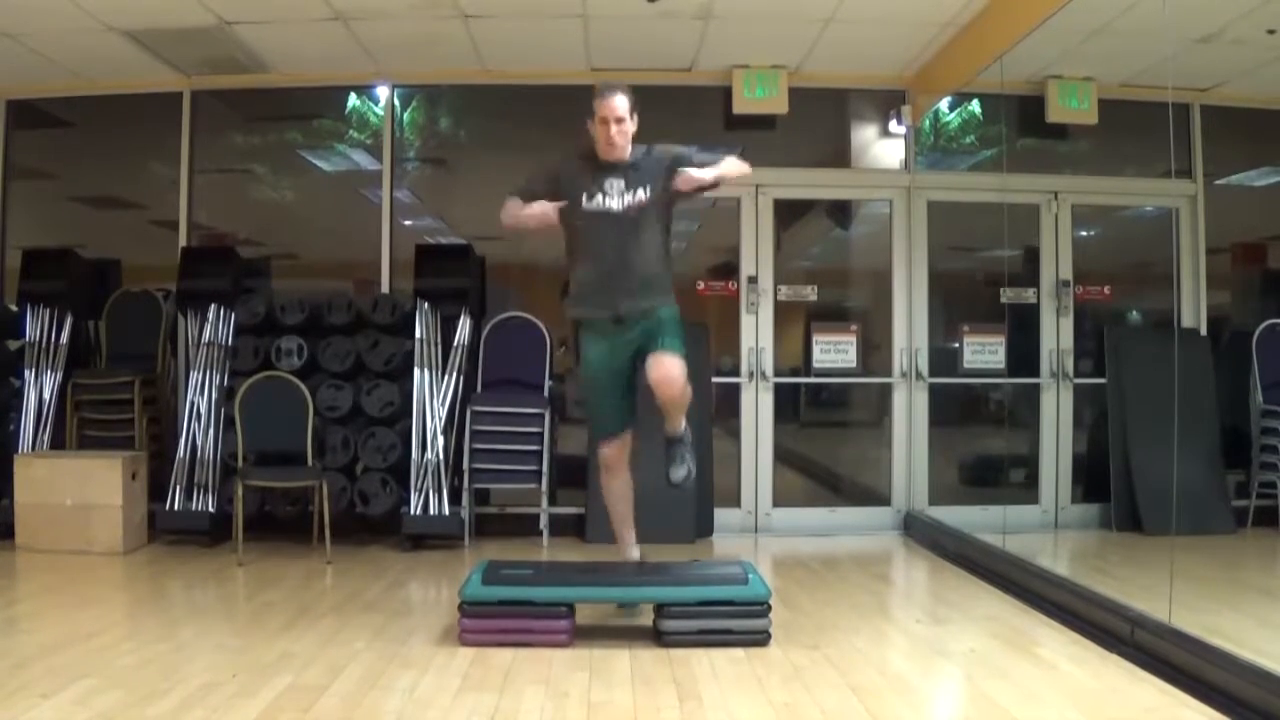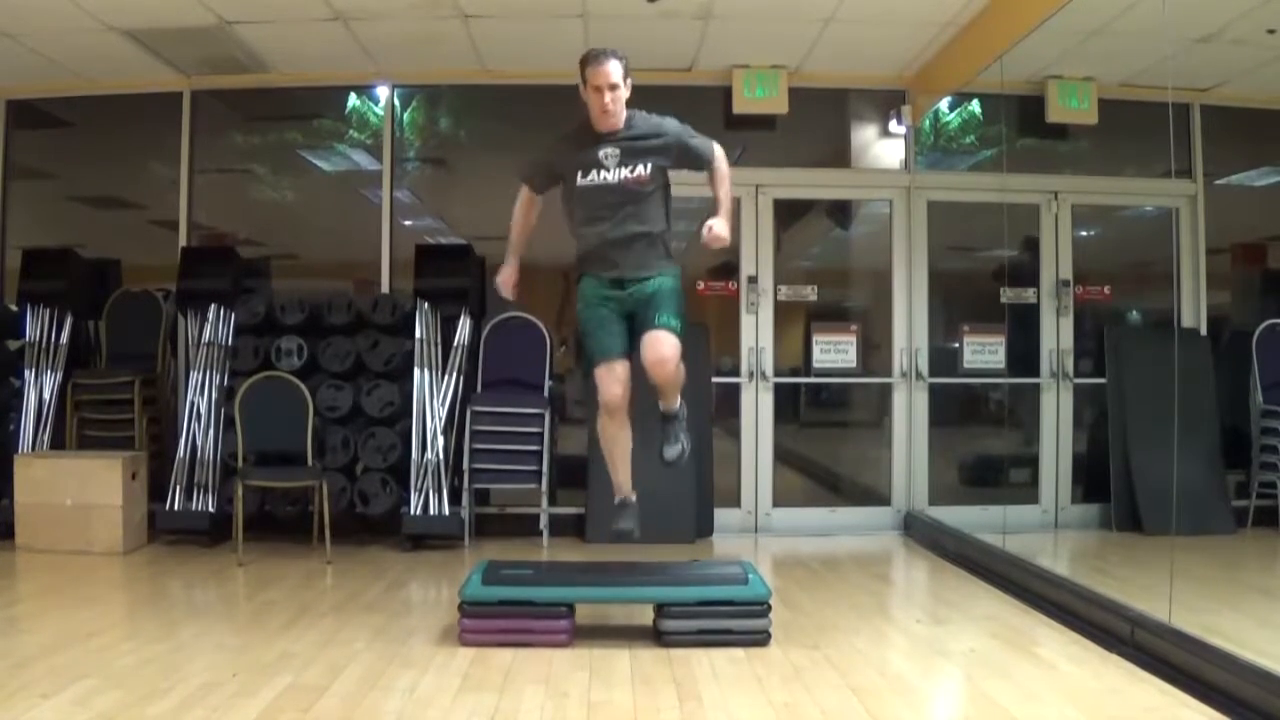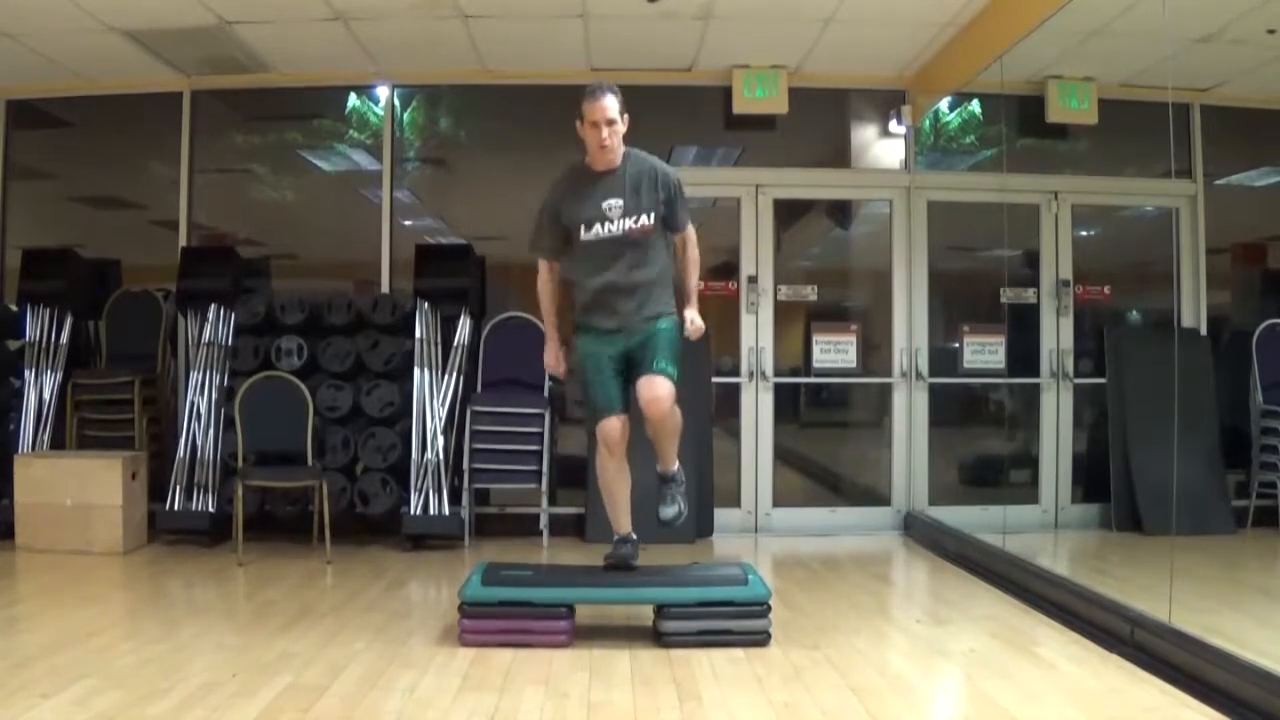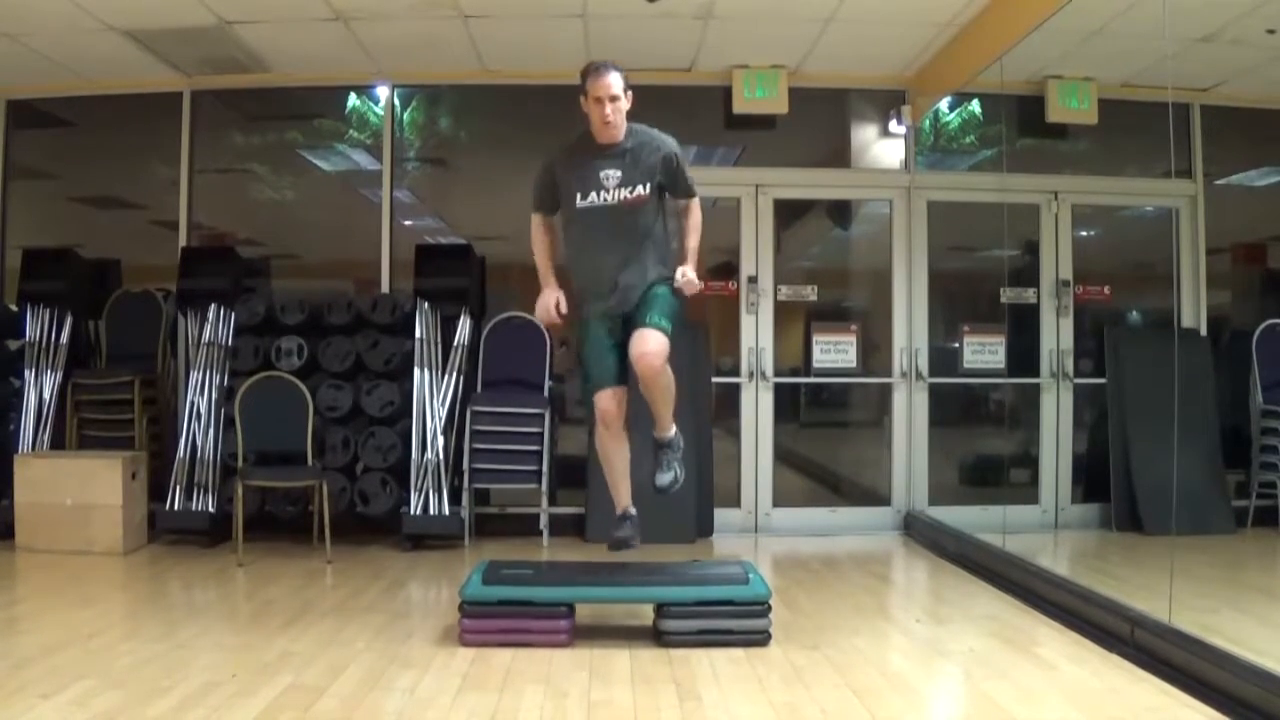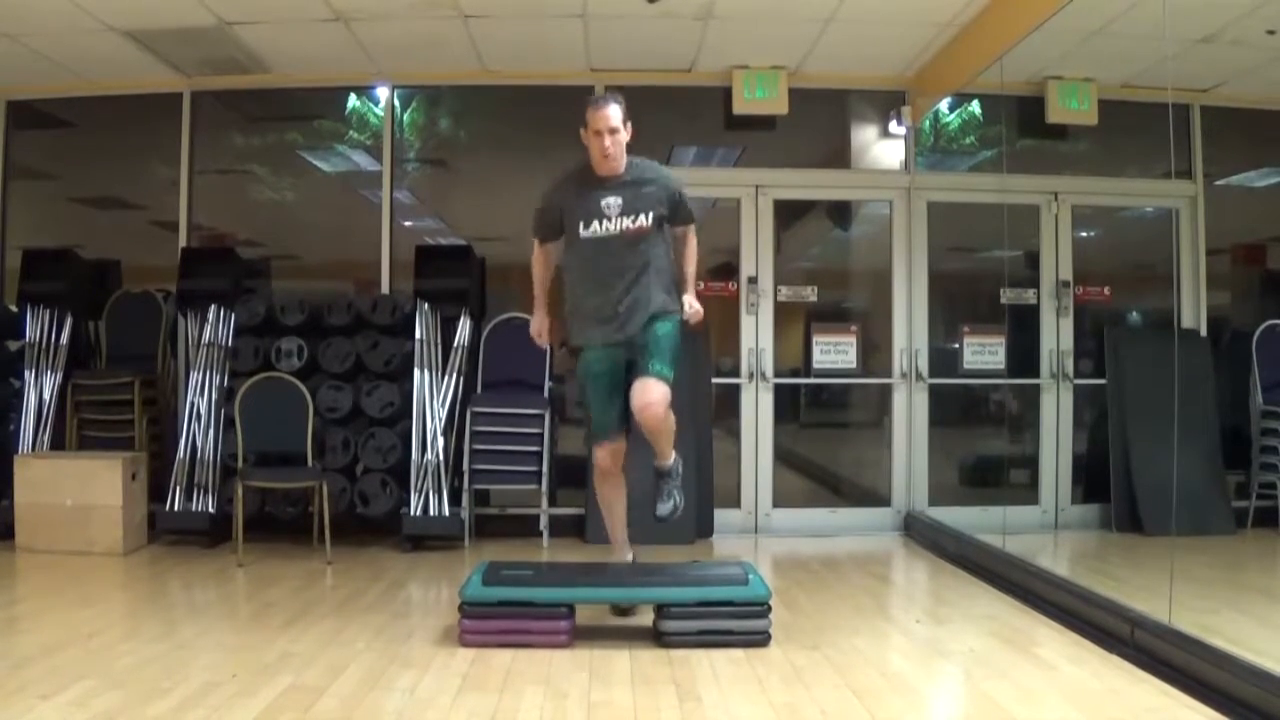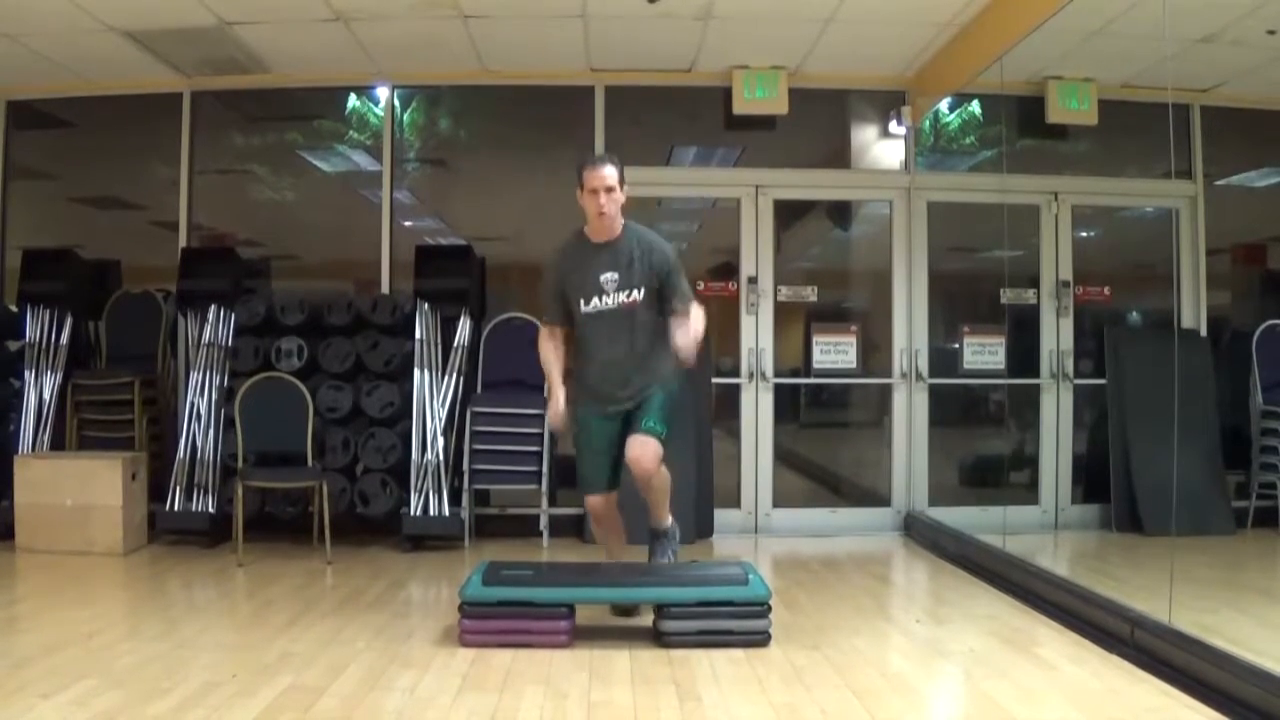
dt=0.2s
person 1, frame 1
left shoulder: (664, 163)
right shoulder: (567, 174)
left elbow: (739, 167)
right elbow: (508, 213)
left wrist: (710, 174)
right wrist: (529, 214)
left hip: (655, 312)
right hip: (599, 326)
left knee: (668, 380)
right knee: (611, 454)
left ankle: (677, 433)
right ankle: (629, 555)
person 1, frame 2
left shoulder: (662, 132)
right shoulder: (564, 148)
left elbow: (715, 157)
right elbow: (530, 192)
left wrist: (722, 217)
right wrist: (513, 261)
left hip: (654, 274)
right hip: (599, 282)
left knee: (661, 363)
right knee: (612, 394)
left ankle: (672, 409)
right ankle: (624, 500)
person 1, frame 3
left shoulder: (658, 175)
right shoulder: (564, 192)
left elbow: (684, 239)
right elbow: (547, 268)
left wrist: (693, 305)
right wrist: (552, 340)
left hip: (655, 315)
right hip: (596, 327)
left knee: (658, 400)
right knee: (611, 435)
left ankle: (669, 470)
right ankle: (624, 537)
person 1, frame 4
left shoulder: (660, 149)
right shoulder: (563, 162)
left elbow: (689, 205)
right elbow: (541, 221)
left wrist: (687, 262)
right wrist: (548, 284)
left hip: (652, 284)
right hip: (594, 300)
left knee: (648, 355)
right knee: (608, 410)
left ankle: (666, 437)
right ankle: (625, 513)
person 1, frame 5
left shoulder: (661, 183)
right shoulder: (563, 193)
left elbow: (685, 232)
right elbow: (543, 246)
left wrist: (689, 292)
right wrist: (540, 310)
left hip: (655, 321)
right hip: (596, 337)
left knee: (649, 406)
right knee: (606, 458)
left ankle: (667, 465)
right ankle: (622, 560)
person 1, frame 6
left shoulder: (655, 250)
right shoulder: (565, 261)
left elbow: (690, 310)
right elbow: (551, 335)
left wrist: (689, 334)
right wrist: (556, 391)
left hip: (652, 385)
right hip: (594, 398)
left knee: (642, 459)
right knee: (598, 504)
left ankle: (663, 523)
